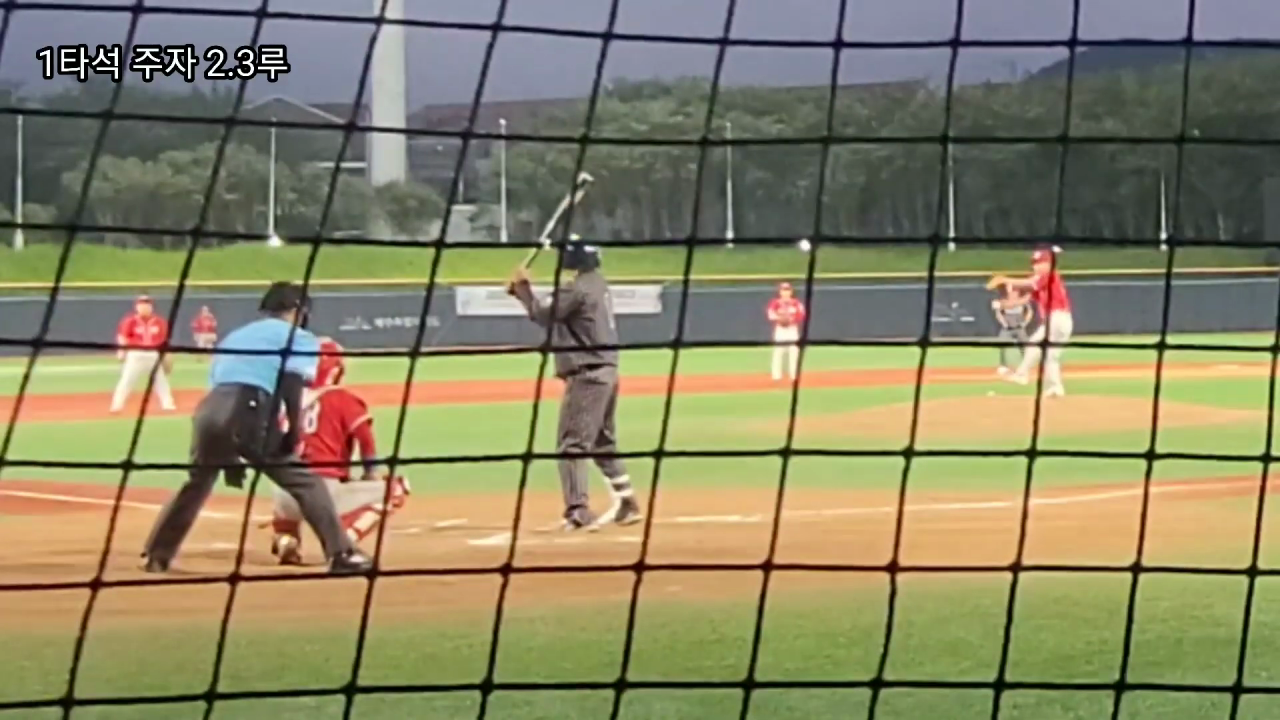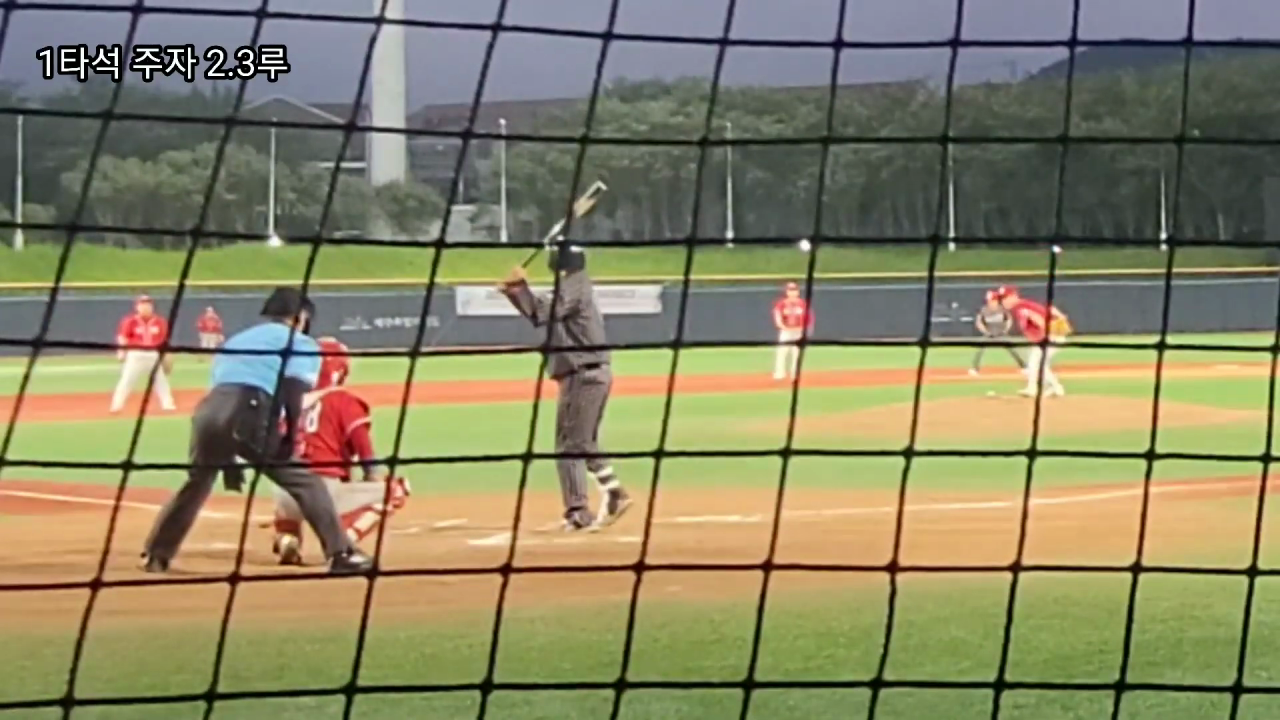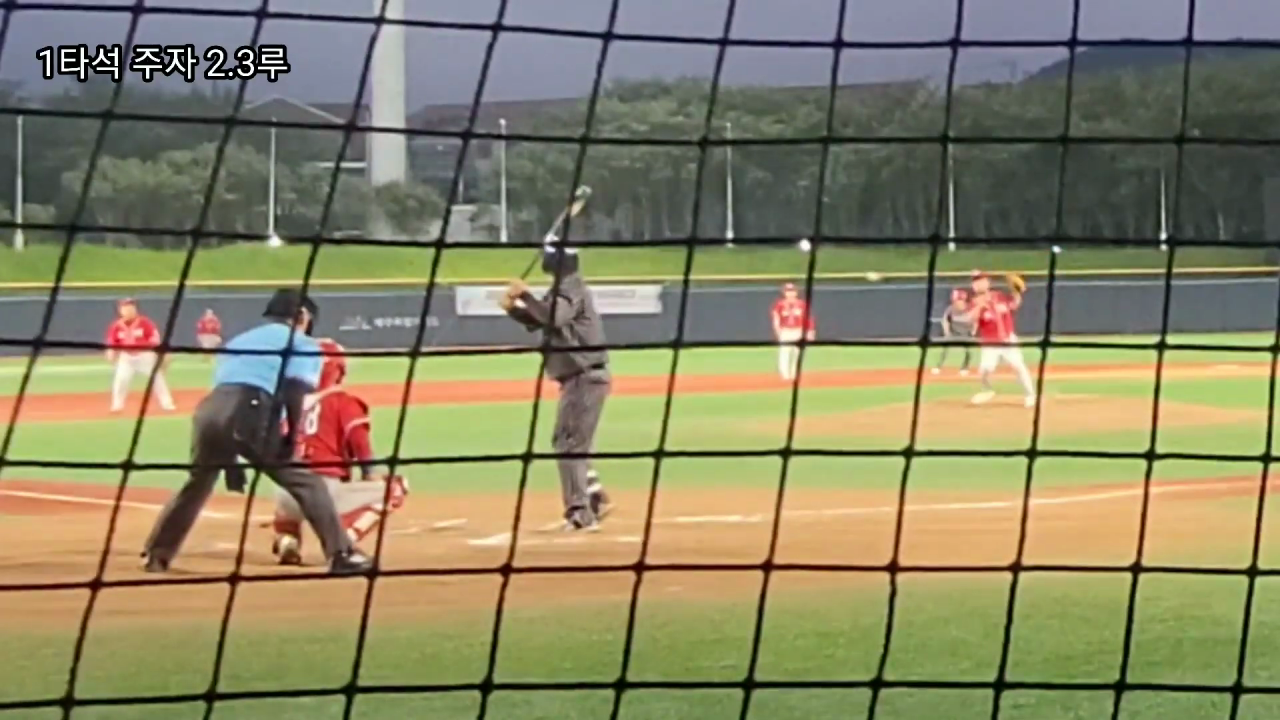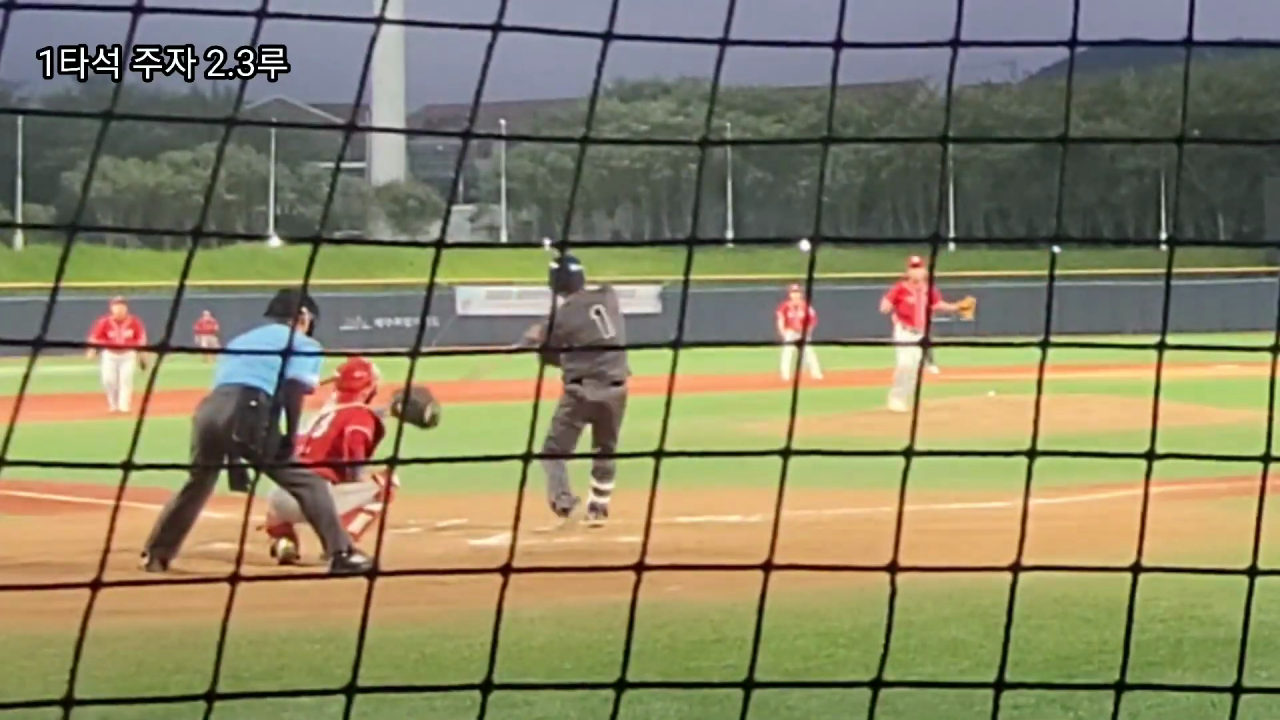
dt=0.5s
person 1, frame 1
left shoulder: (234, 336)
right shoulder: (297, 336)
right elbow: (292, 380)
left wrist: (229, 456)
right wrist: (294, 428)
left hip: (210, 409)
right hip: (249, 411)
left knee: (196, 484)
right knee: (306, 482)
left ankle: (155, 556)
right ankle: (341, 554)
person 1, frame 2
left shoulder: (235, 340)
right shoulder: (300, 342)
right elbow: (292, 386)
left wrist: (229, 459)
right wrist: (291, 433)
left hip: (209, 410)
right hip: (249, 412)
left knee: (196, 484)
right knee: (305, 482)
left ankle: (155, 555)
right ankle: (341, 554)
person 1, frame 3
left shoulder: (238, 340)
right shoulder: (302, 343)
right elbow: (294, 388)
left wrist: (230, 459)
right wrist: (293, 433)
left hip: (211, 410)
right hip: (251, 413)
left knee: (197, 484)
right knee: (307, 483)
left ankle: (156, 555)
right ankle: (341, 554)
person 1, frame 4
left shoulder: (240, 340)
right shoulder: (304, 344)
right elbow: (293, 388)
left wrist: (234, 458)
right wrist: (291, 435)
left hip: (210, 411)
right hip: (249, 413)
left knee: (197, 485)
right knee: (308, 483)
left ankle: (155, 555)
right ankle: (342, 554)
person 2, frame 1
left shoulder: (579, 288)
right shoulder: (595, 284)
left elbow: (543, 315)
right elbow: (553, 310)
left wrist: (523, 285)
right wrist: (521, 292)
left hip: (587, 375)
right hip: (605, 373)
left knee: (572, 444)
right knee: (604, 443)
left ankle: (579, 512)
right ankle: (627, 505)
person 2, frame 2
left shoulder: (572, 287)
right shoulder: (575, 284)
left elbow: (540, 313)
right elbow: (542, 314)
left wrist: (521, 283)
right wrist: (513, 293)
left hip: (582, 376)
right hip: (594, 374)
left knee: (569, 447)
right knee: (585, 442)
left ankle: (580, 514)
right ankle: (614, 495)
person 2, frame 3
left shoulder: (571, 289)
right shoulder: (562, 289)
left elbow: (553, 318)
right elbow: (536, 320)
left wrist: (524, 295)
right wrist: (513, 306)
left hip: (584, 377)
right hip: (584, 377)
left knee: (570, 446)
right knee: (570, 443)
left ankle: (580, 515)
right ankle: (596, 499)
person 2, frame 4
left shoulder: (559, 312)
right shoulder: (607, 296)
left elbow: (548, 357)
left wrist: (537, 338)
left hip: (579, 391)
right hip: (614, 390)
left knee: (554, 452)
right knee: (604, 453)
left ankle: (566, 506)
right ankle: (598, 509)
person 3, frame 1
right shoulder: (340, 398)
right elbow: (364, 436)
right wrist: (371, 472)
left hip: (285, 497)
right hip: (324, 491)
right knee: (395, 490)
left ankle: (286, 540)
person 3, frame 2
right shoulder: (343, 399)
right elbow: (360, 439)
right wrist: (372, 475)
left hip: (287, 496)
right hip: (324, 491)
right knee: (395, 490)
left ankle: (287, 539)
person 3, frame 3
right shoulder: (342, 400)
right elbow: (359, 440)
right wrist: (370, 475)
left hip: (288, 498)
right hip: (325, 492)
right knee: (393, 488)
left ankle: (286, 540)
person 3, frame 4
left shoulder: (331, 407)
right shoulder: (361, 414)
right elbow: (355, 447)
right wrist: (360, 479)
left hip: (281, 496)
right knee: (384, 483)
left ankle: (284, 541)
